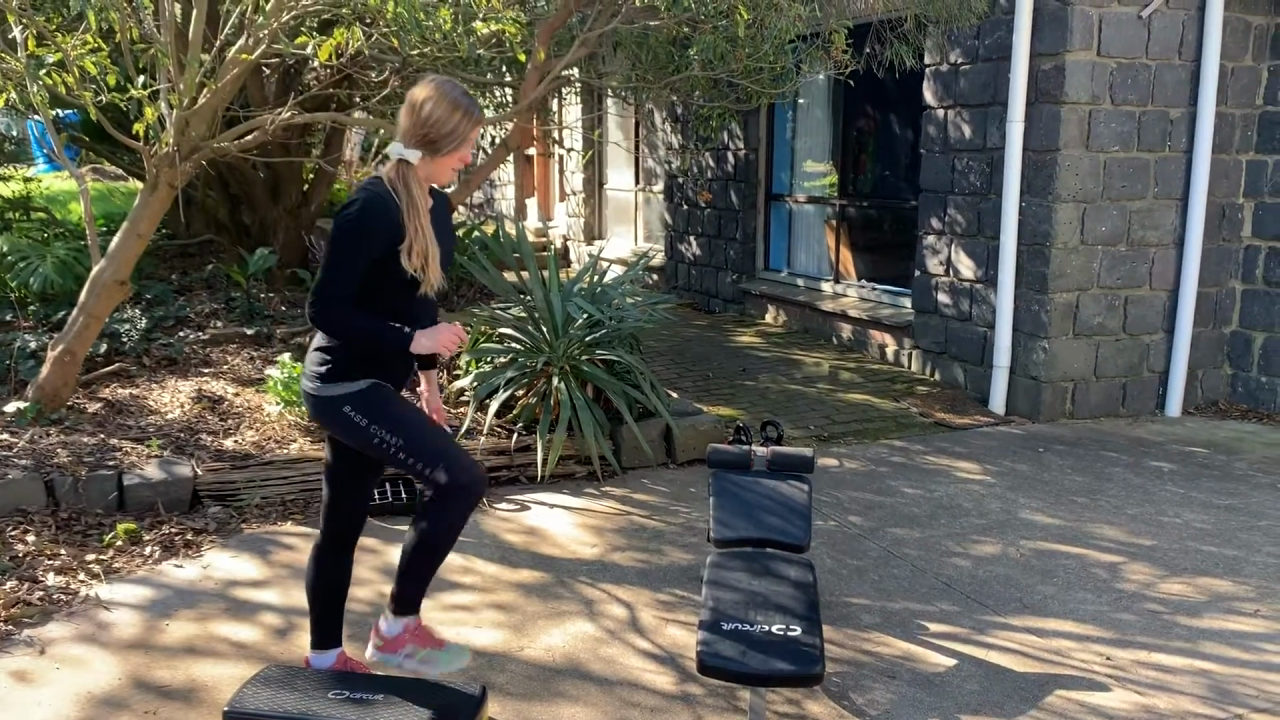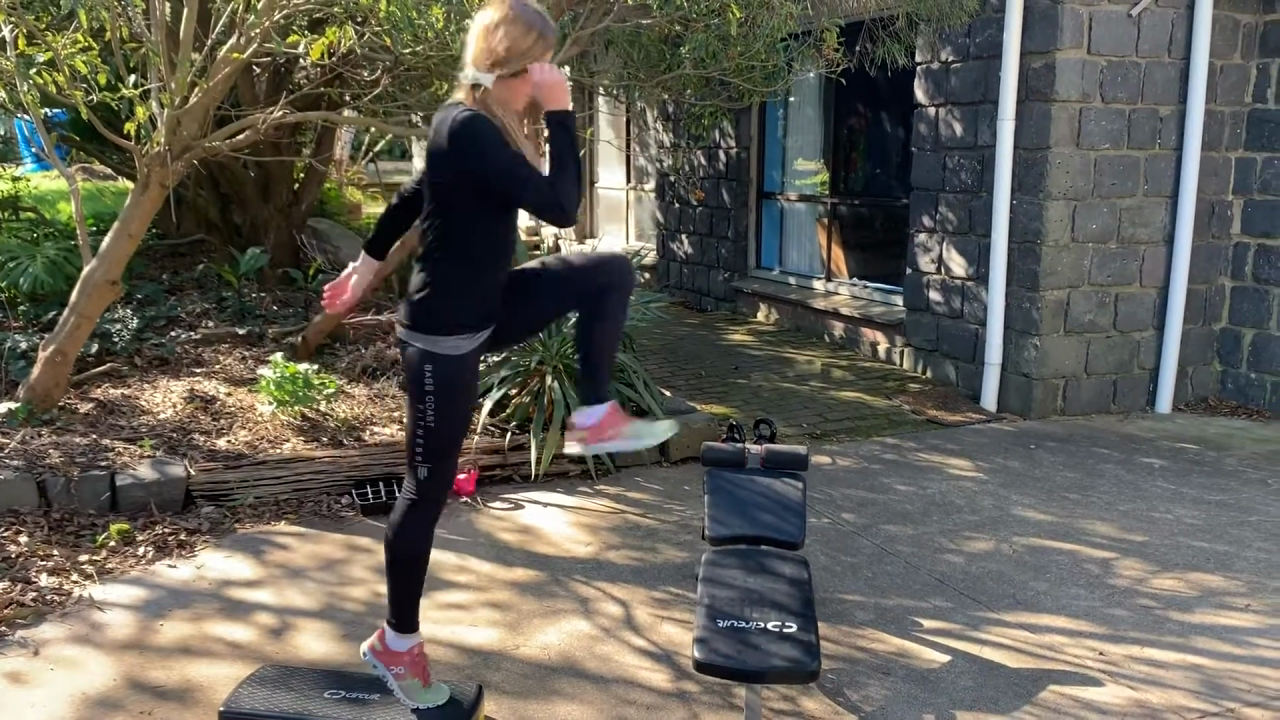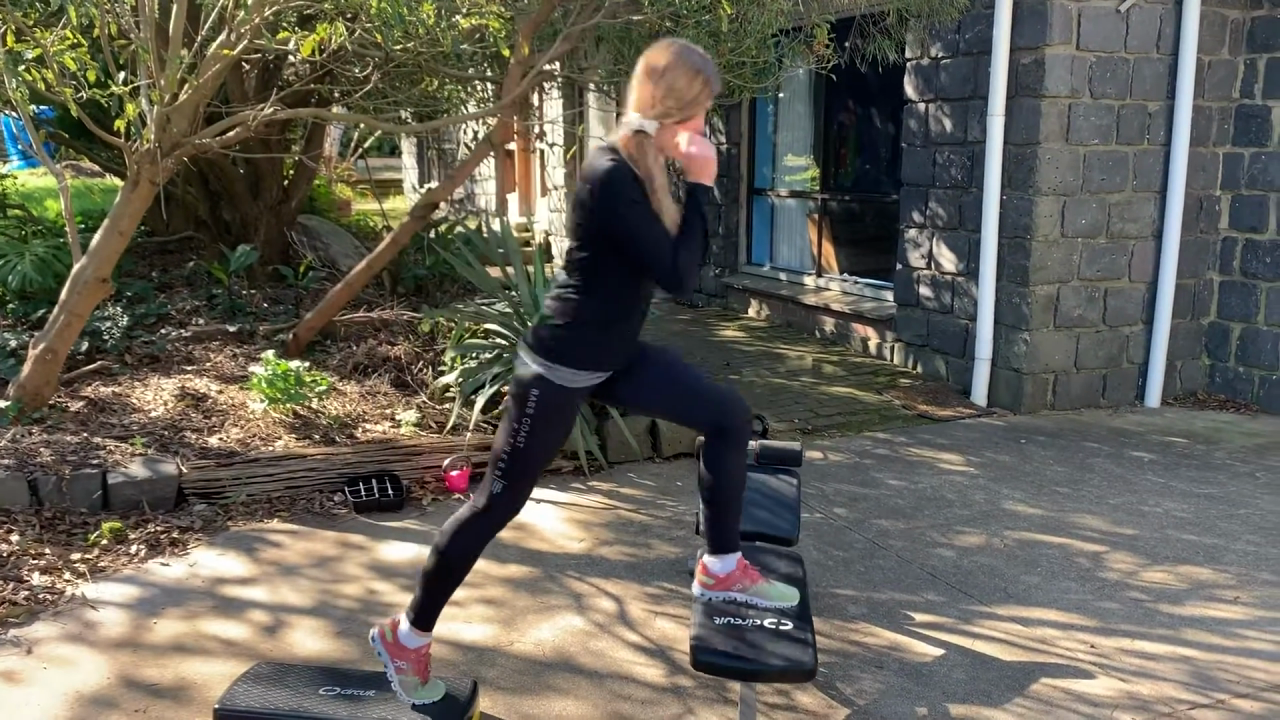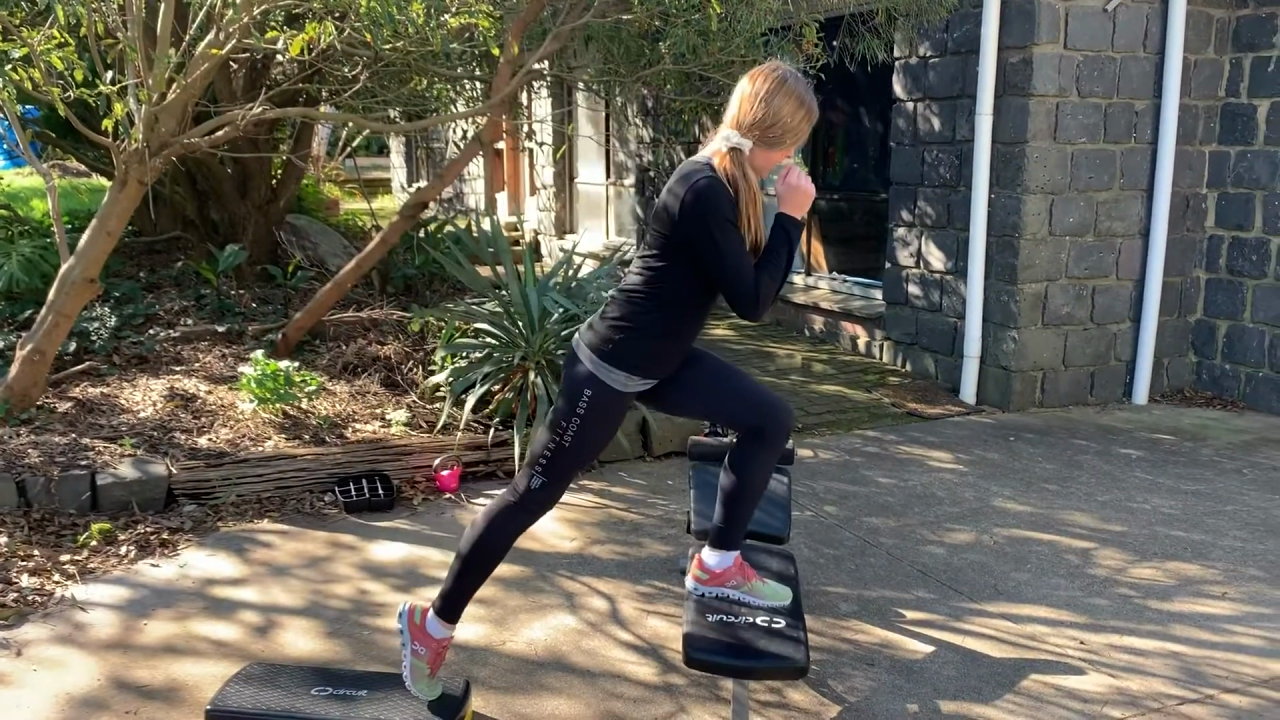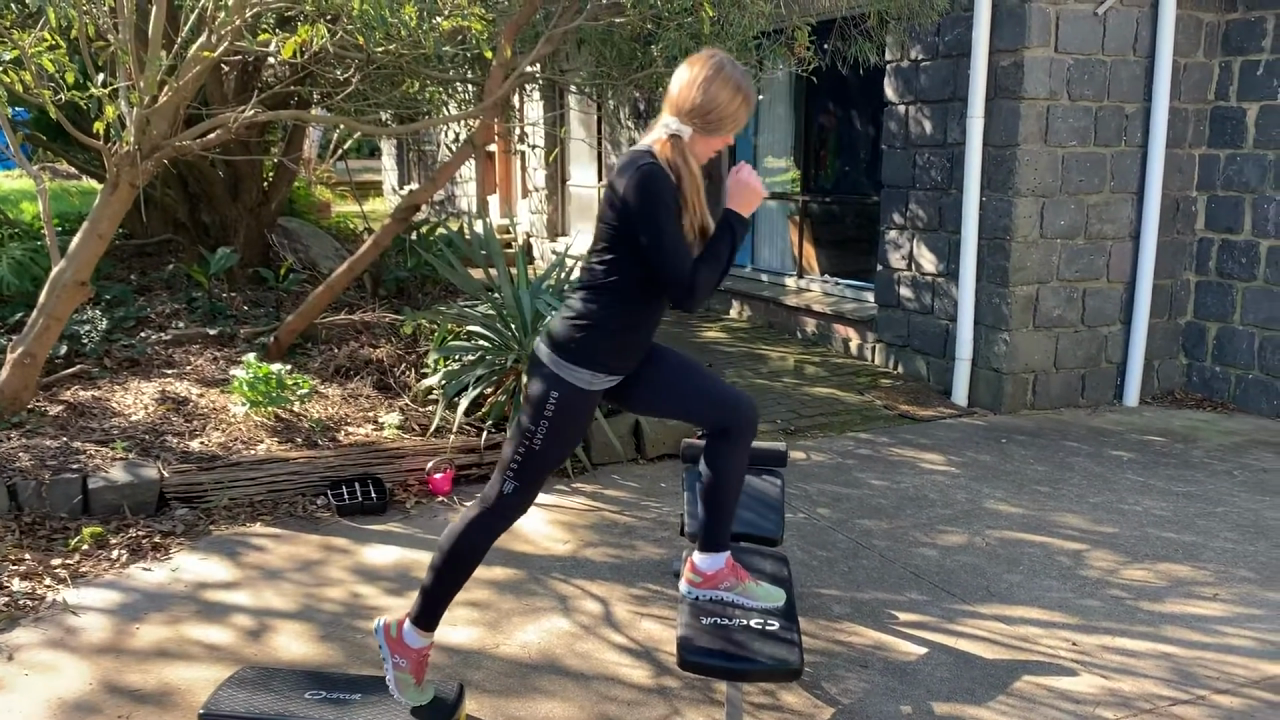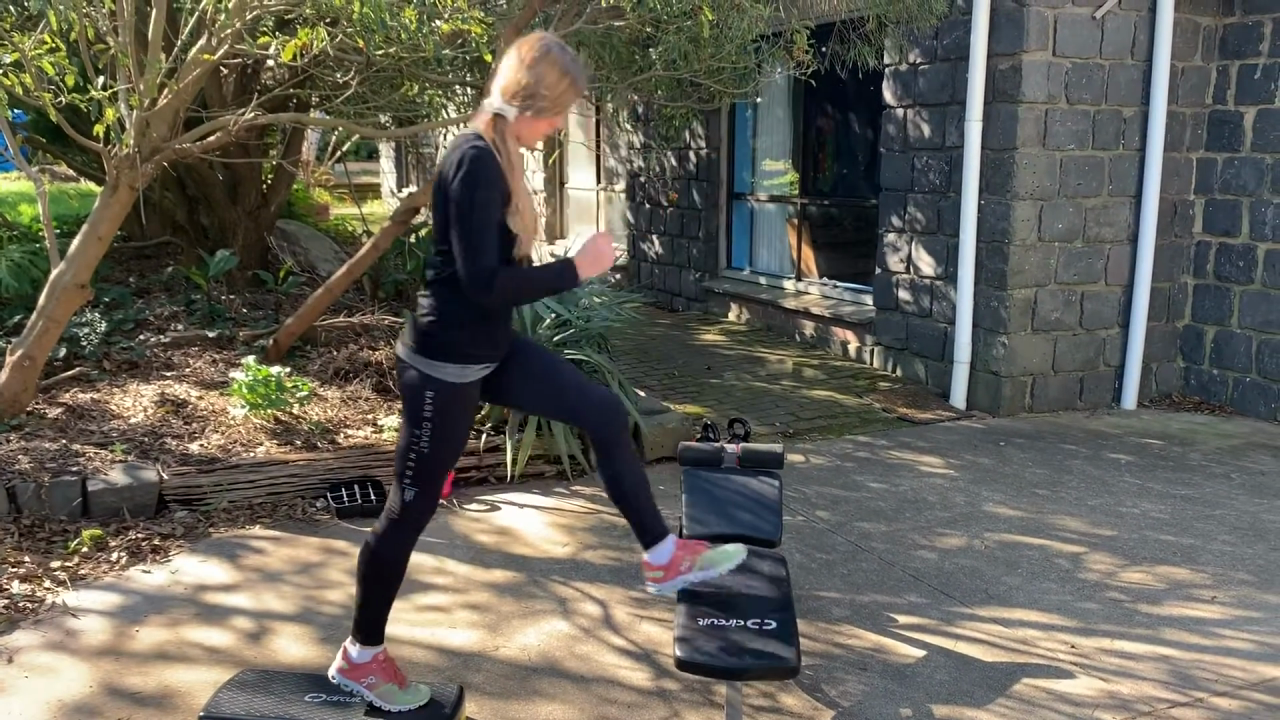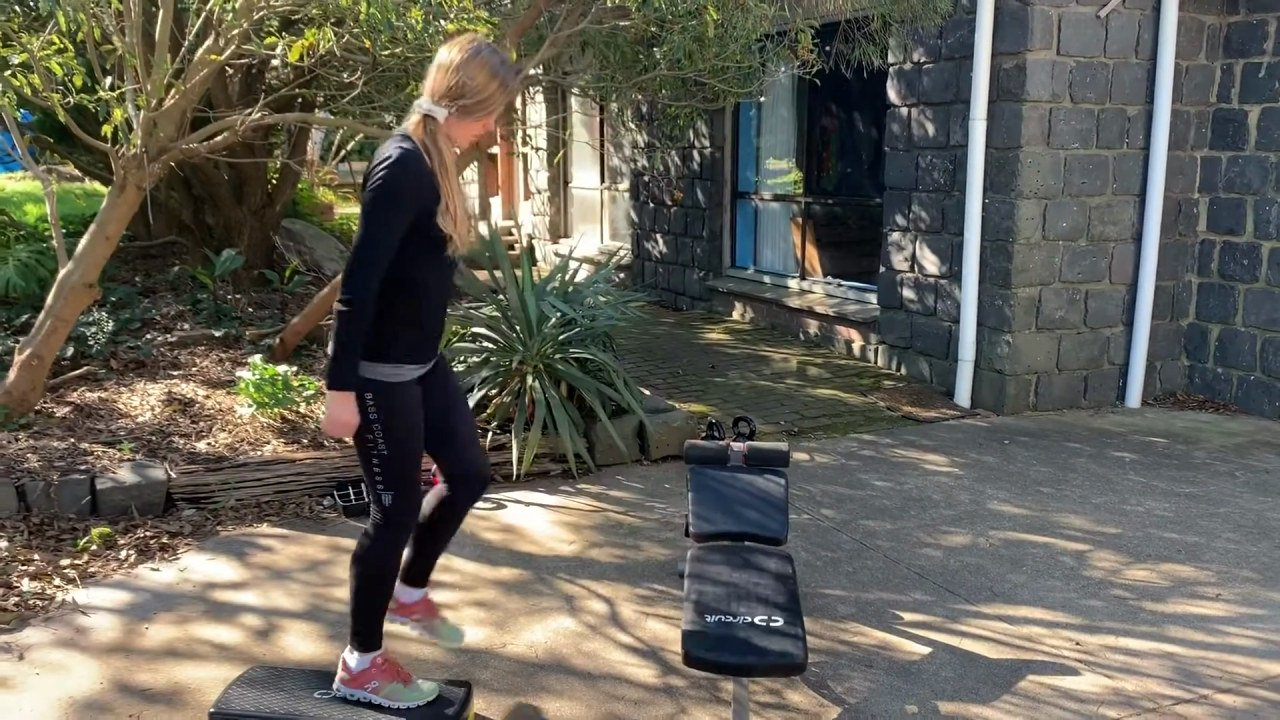
dt=0.4s
person 1, frame 1
left shoulder: (433, 203)
right shoulder: (371, 207)
right elbow: (329, 312)
left wrist: (425, 381)
right wrist: (415, 341)
left hip: (374, 384)
right hip: (345, 388)
left knee: (343, 521)
right knee: (460, 484)
left ankle: (327, 653)
right ankle: (398, 628)
person 1, frame 2
left shoulder: (474, 120)
right shoulder: (471, 134)
left elbow: (413, 196)
right elbow: (560, 208)
left wrist: (368, 261)
right wrist: (560, 114)
left hip: (487, 305)
right hip: (441, 335)
left knee: (610, 273)
right knee: (431, 488)
left ankle: (595, 418)
right ankle: (398, 643)
person 1, frame 3
left shoulder: (639, 162)
right shoulder: (611, 177)
right elbow: (679, 276)
right wrist: (700, 186)
left hip: (616, 357)
right hip: (561, 368)
left knee: (729, 418)
right knee: (499, 500)
left ankle: (720, 569)
right ankle: (407, 636)
person 1, frame 4
left shoulder: (725, 177)
right shoulder: (704, 191)
left elbow: (741, 280)
right elbow: (752, 301)
right wrist: (791, 217)
left hip: (662, 359)
right hip: (611, 365)
left knee: (771, 421)
right knee: (532, 493)
left ankle: (717, 564)
right ankle: (432, 622)
person 1, frame 5
left shoulder: (667, 167)
right shoulder: (646, 177)
left elbow: (673, 271)
right elbow: (688, 290)
right wrist: (736, 214)
left hip: (625, 355)
right hip: (577, 365)
left knee: (736, 416)
right knee: (507, 499)
left ankle: (709, 568)
right ankle: (409, 634)
person 1, frame 6
left shoulder: (493, 155)
right shoulder: (473, 163)
right elbow: (481, 284)
right wrist: (574, 269)
left hip: (491, 349)
right hip: (443, 363)
left knee: (607, 416)
right knee: (412, 506)
left ankle: (662, 555)
right ankle: (358, 657)
person 1, frame 7
left shoulder: (432, 159)
right shoulder: (403, 167)
right elbow: (358, 283)
right wrist: (342, 386)
left hip: (417, 359)
right hip: (380, 369)
left knee: (471, 475)
right knee: (396, 507)
left ankle: (407, 595)
right ankle: (362, 665)
